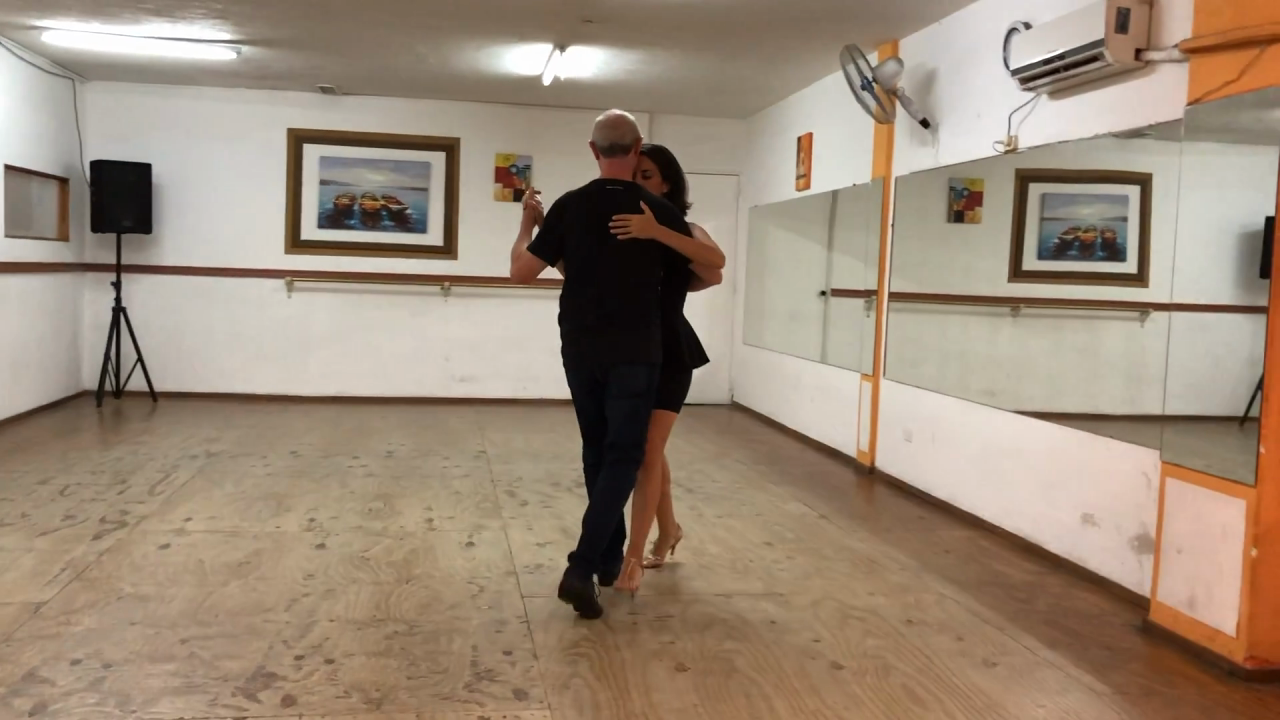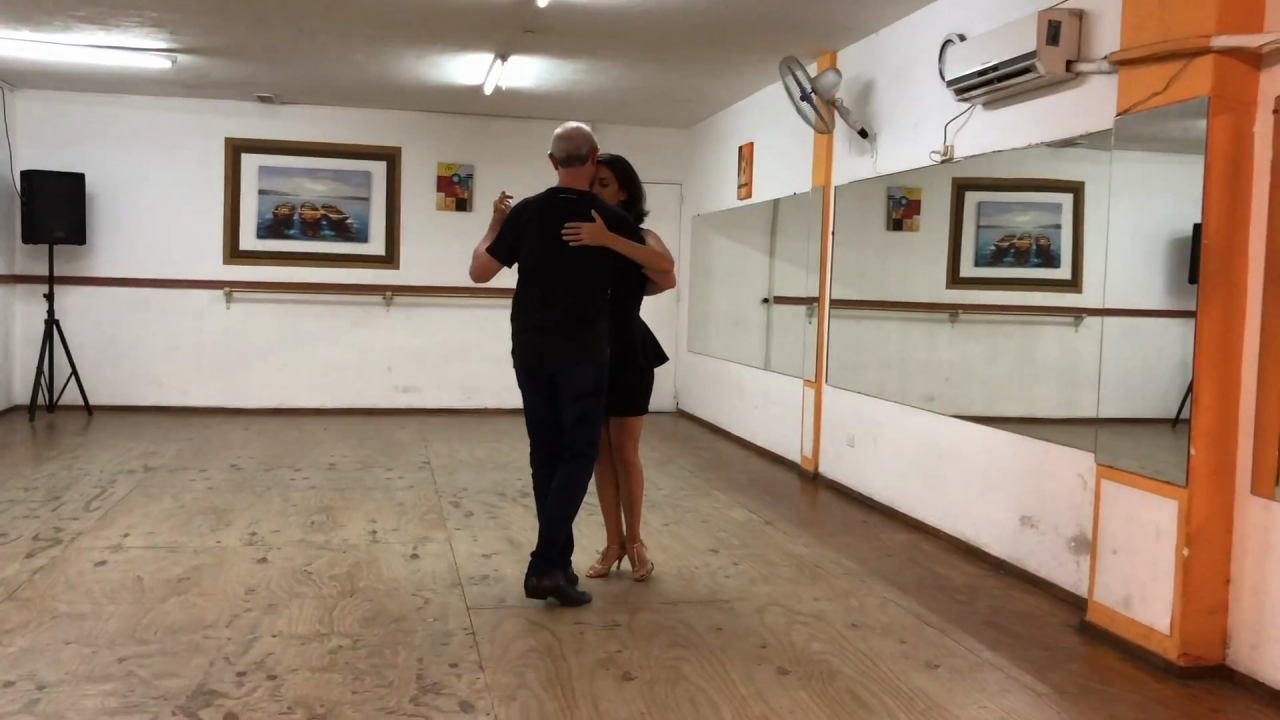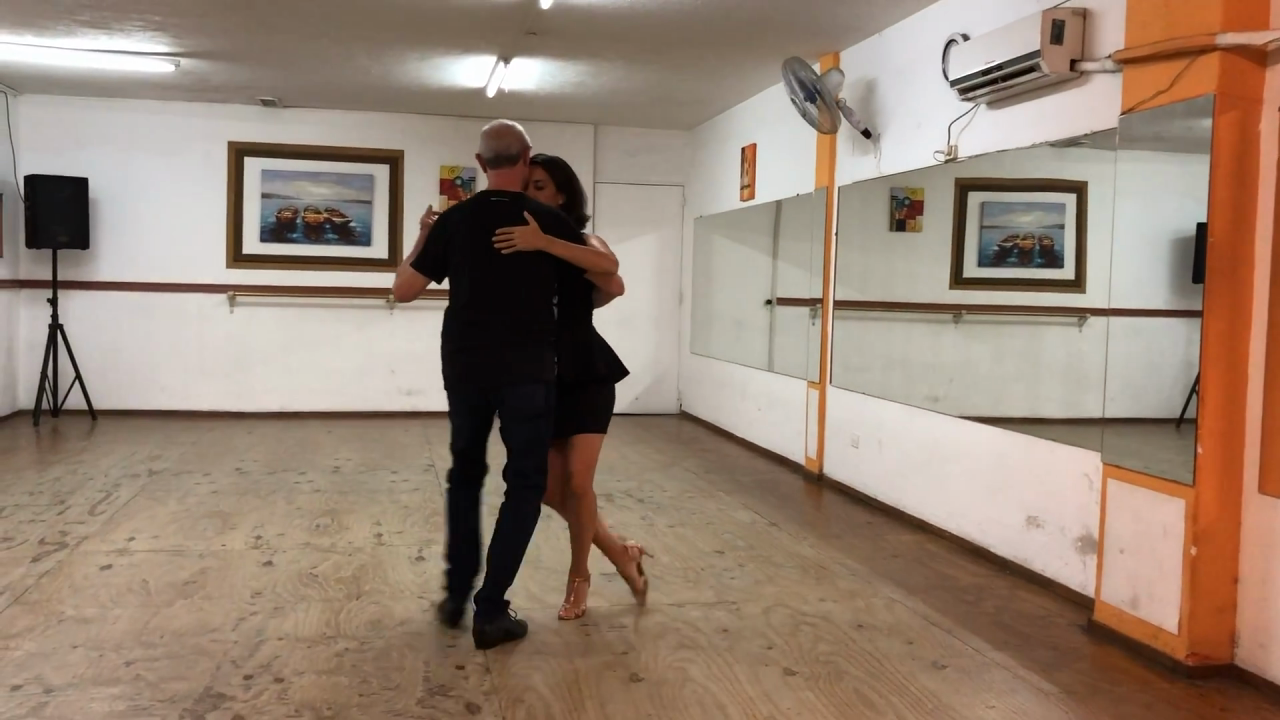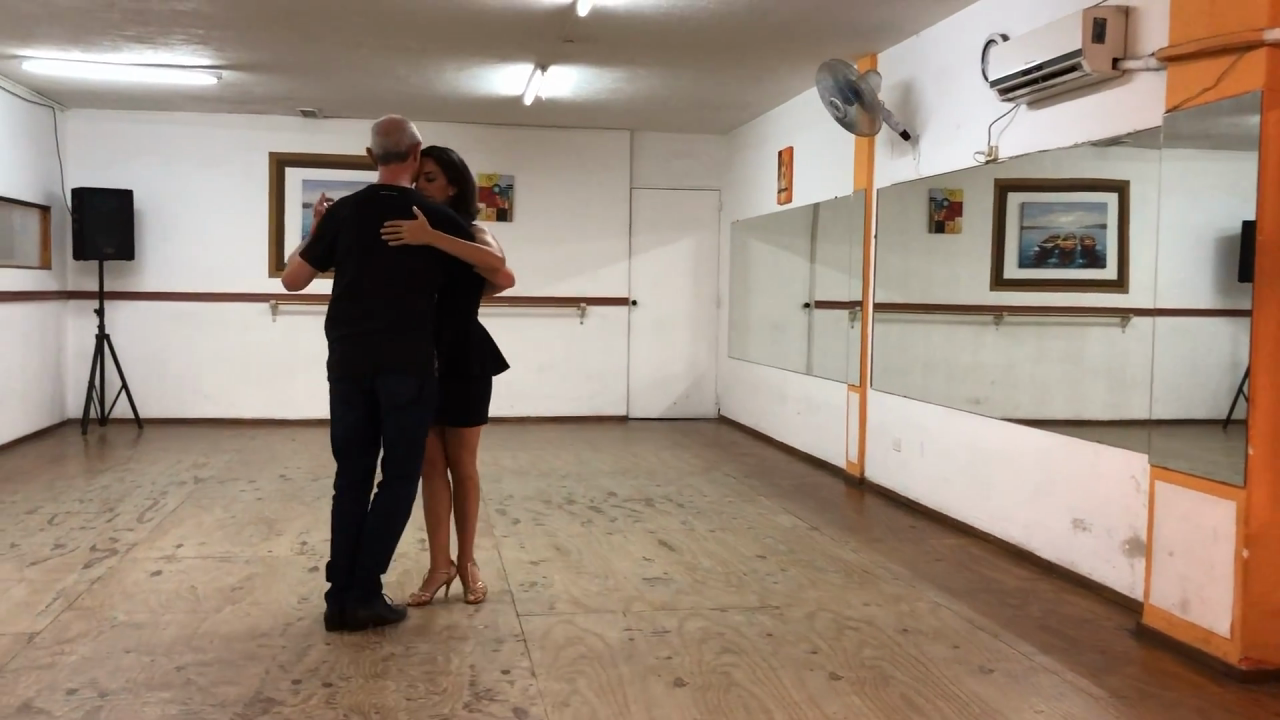
dt=1s
person 1, frame 1
left shoulder: (570, 207)
right shoulder: (659, 211)
left elbow: (521, 271)
left wrist: (527, 224)
right wrist: (669, 284)
left hip: (581, 352)
right hip: (634, 353)
left knee: (598, 453)
right knee: (621, 457)
left ankle: (609, 556)
right ankle: (582, 566)
person 1, frame 2
left shoulder: (526, 213)
right shoulder: (612, 220)
left elbow: (480, 271)
left wrist: (496, 224)
left hip: (531, 354)
right hip: (583, 357)
left knee: (545, 457)
right knee: (577, 456)
left ankle: (557, 561)
right ankle: (546, 564)
person 1, frame 3
left shoulder: (455, 221)
right shoulder: (550, 223)
left elbow: (403, 290)
right elbow: (608, 275)
left wrist: (421, 240)
left hip: (465, 372)
right hip: (527, 375)
left knee: (465, 477)
right knee: (525, 485)
left ankle: (457, 593)
right ankle: (490, 610)
person 1, frame 4
left shoulder: (343, 212)
right shoulder: (438, 219)
left elbow: (292, 280)
left wrist: (317, 232)
right wrist: (476, 234)
left hip: (348, 365)
right hip: (407, 367)
left knee: (351, 476)
right knee: (399, 477)
left ankle: (339, 595)
right ankle: (363, 595)
person 2, frame 1
left shoulder: (684, 232)
right shoulder: (606, 231)
left elbow: (716, 264)
left wrist: (656, 232)
right wrist: (539, 221)
left hip: (669, 351)
left knee: (646, 450)
right knee: (646, 450)
left ankle: (629, 559)
right ankle: (668, 531)
person 2, frame 2
left shoulder: (639, 238)
right shoulder: (576, 237)
left elbow: (666, 269)
left wrist: (609, 239)
left hip: (628, 354)
left knee: (625, 452)
right knee: (600, 452)
left ankle: (634, 540)
right ankle: (613, 542)
person 2, frame 3
left shoulder: (582, 243)
right shoulder: (514, 246)
left elbow: (609, 270)
left wrist: (544, 243)
left hip: (587, 374)
left knee: (577, 481)
right knee: (546, 486)
left ankle: (580, 577)
right ankle: (619, 549)
person 2, frame 4
left shoulder: (471, 235)
right shoulder: (407, 237)
left elbow: (498, 269)
left wrist: (431, 238)
left hip: (464, 361)
left knee: (461, 465)
right knee: (431, 463)
left ankle: (467, 561)
right ankle: (440, 565)
